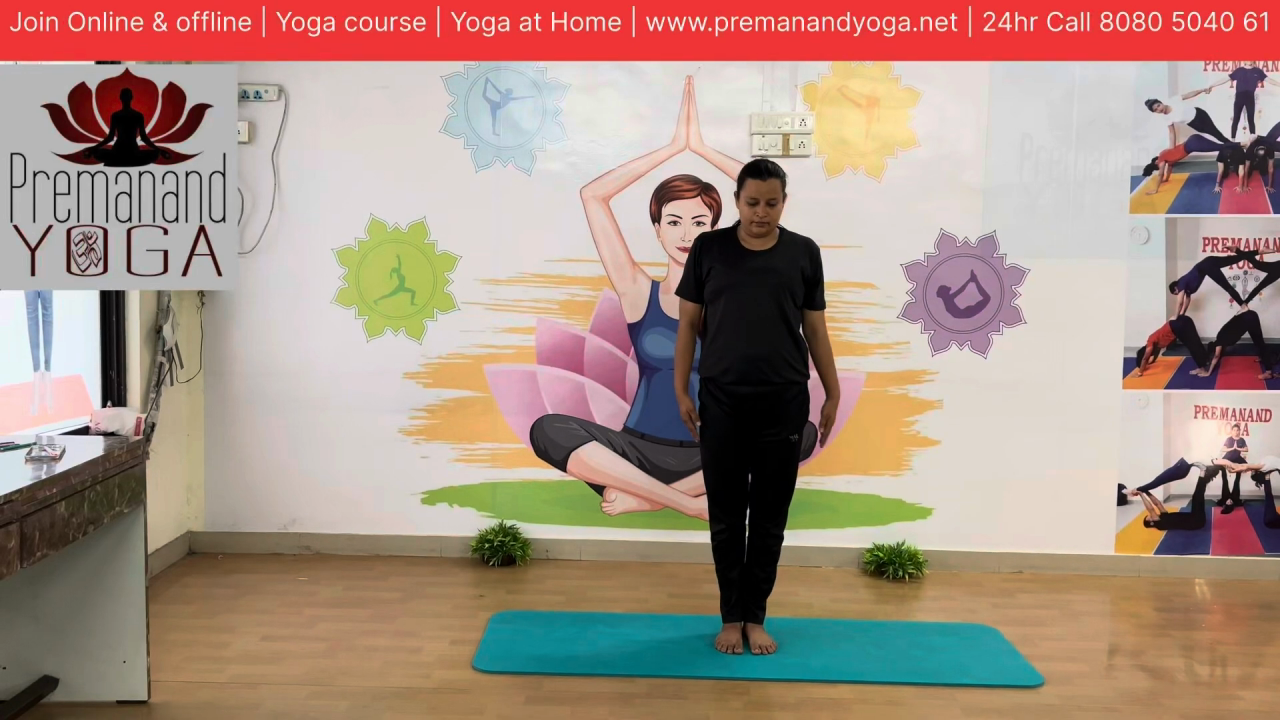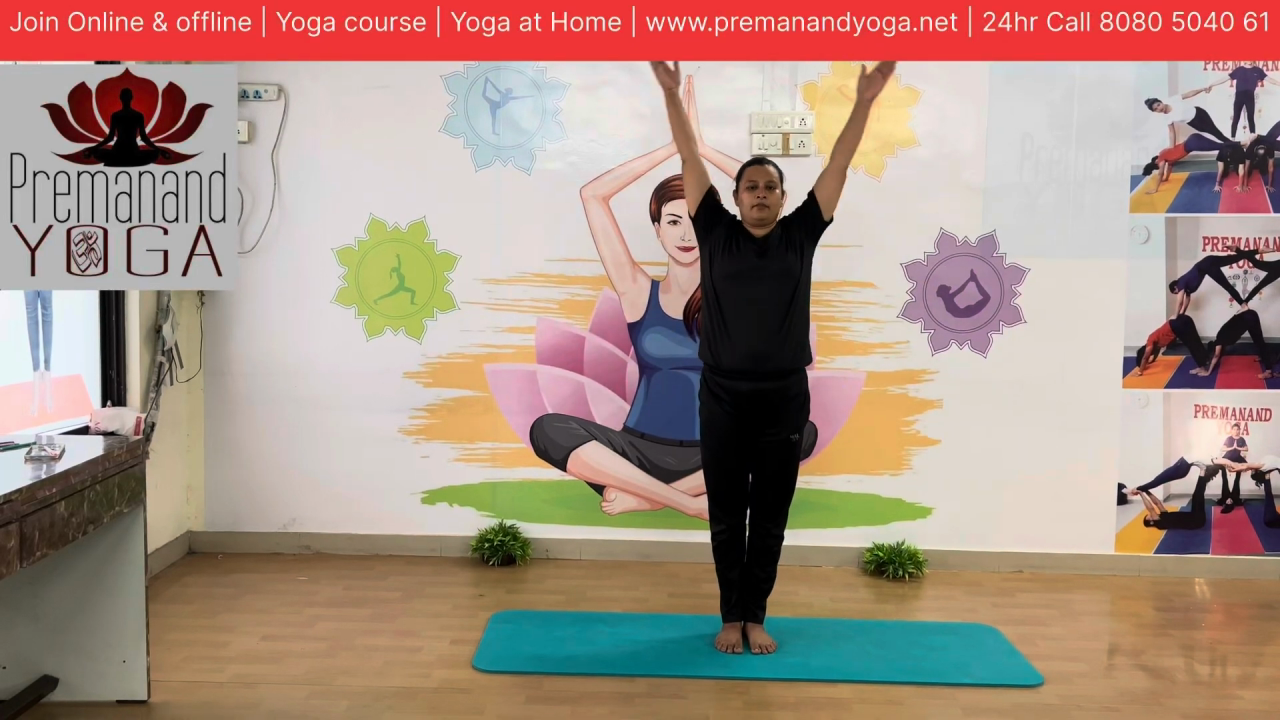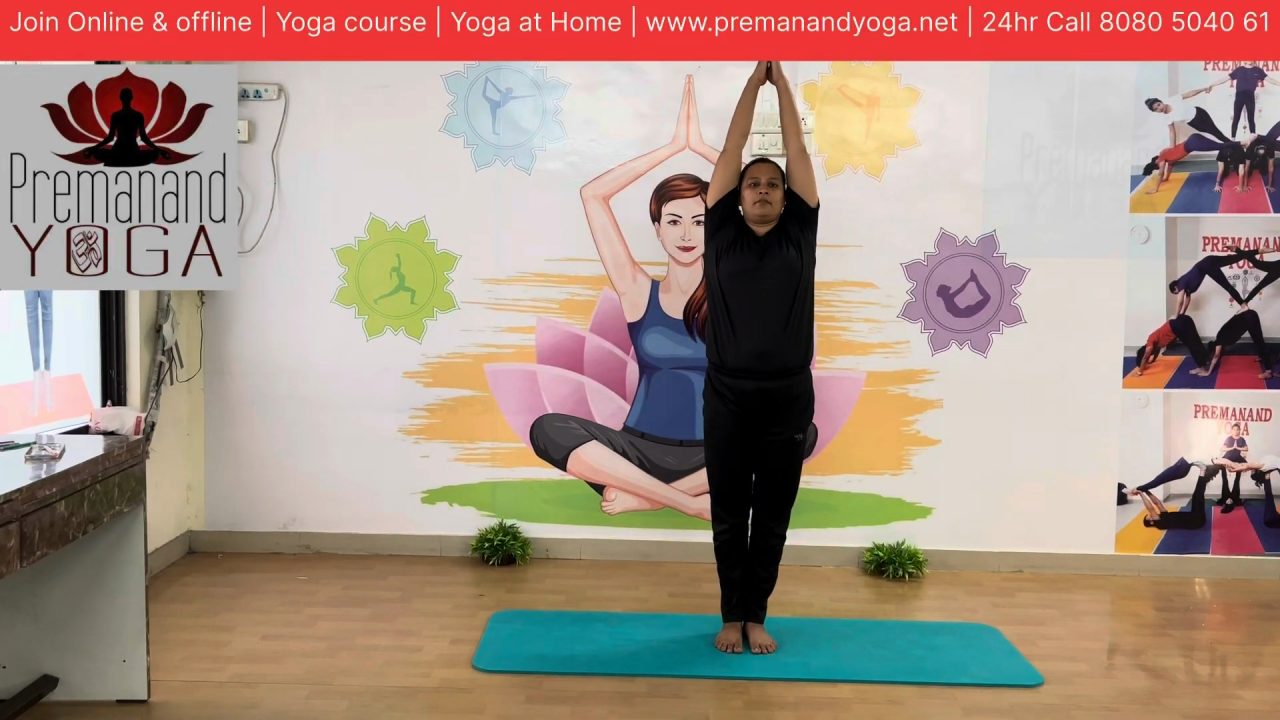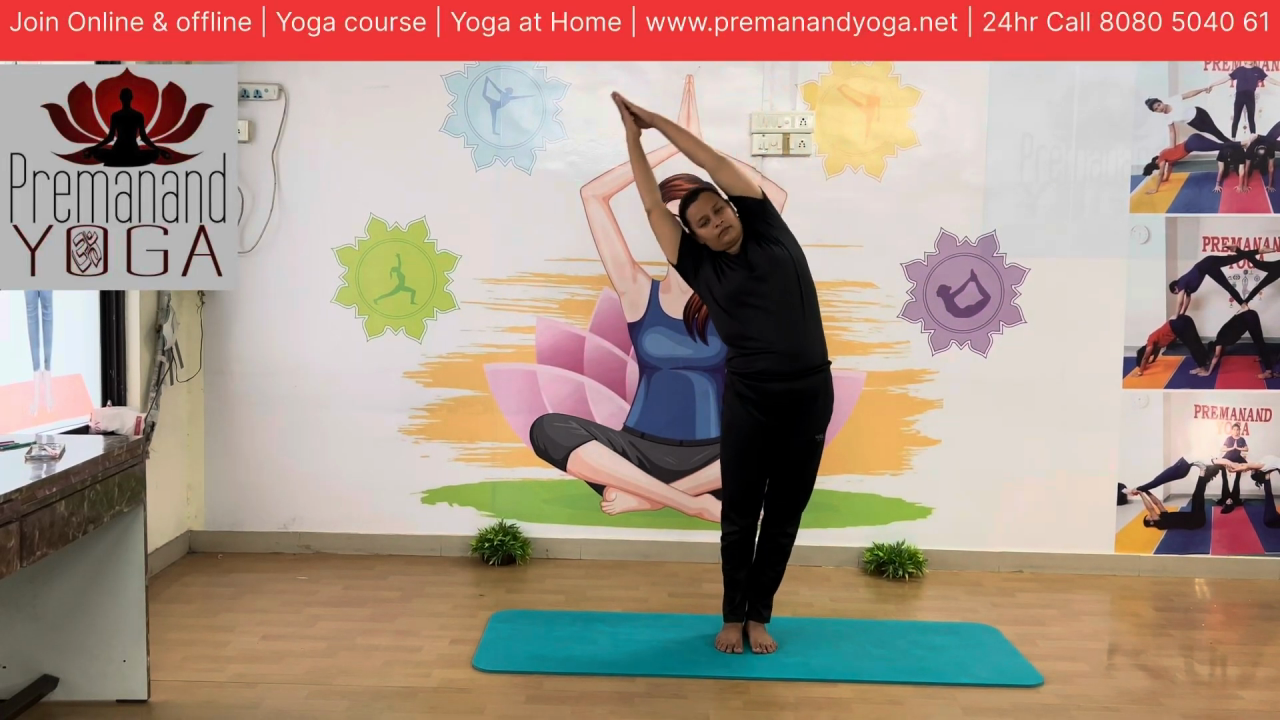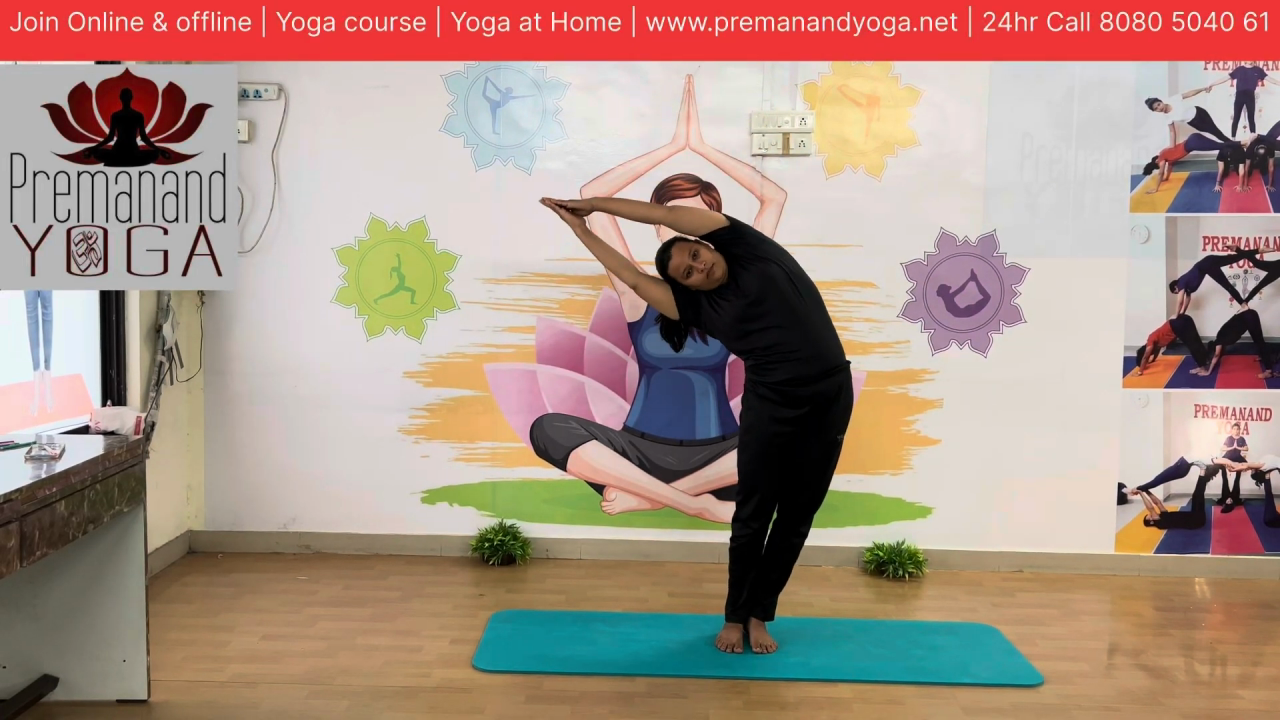
dt=1s
person 1, frame 1
left shoulder: (803, 252)
right shoulder: (708, 248)
left elbow: (814, 328)
right elbow: (689, 321)
left wrist: (833, 393)
right wrist: (681, 389)
left hip: (783, 400)
right hip: (721, 399)
left knee: (770, 516)
right knee: (725, 514)
left ankle: (755, 616)
right ankle: (731, 615)
person 1, frame 2
left shoulder: (800, 235)
right shoulder: (715, 233)
left elbow: (837, 166)
right elbow: (690, 161)
left wrist: (865, 101)
right wrist: (671, 95)
left hip: (784, 398)
right hip: (723, 397)
left knee: (770, 515)
right knee: (726, 514)
left ankle: (755, 615)
right ankle: (730, 615)
person 1, frame 3
left shoulder: (800, 232)
right shoulder: (722, 232)
left elbow: (798, 150)
right elbow: (730, 151)
left wrist: (782, 83)
right wrist: (753, 82)
left hip: (787, 396)
right hip: (728, 395)
left knee: (772, 515)
right knee: (729, 513)
left ankle: (756, 615)
right ankle: (731, 615)
person 1, frame 4
left shoulder: (768, 229)
right shoulder: (701, 267)
left elbow: (716, 163)
right elbow: (654, 208)
left wrist: (658, 120)
right wrist: (634, 137)
left hip: (809, 394)
right hip: (750, 397)
left knee: (784, 513)
right knee: (739, 513)
left ankle: (759, 615)
right ankle: (732, 616)
person 1, frame 5
left shoulder: (747, 247)
right shoulder: (700, 306)
left elbow: (668, 216)
right elbow: (634, 279)
right wrist: (581, 227)
left hip: (831, 394)
right hip: (771, 403)
left knee: (798, 515)
right knee: (753, 514)
left ankle: (759, 615)
right ankle: (734, 616)
person 2, frame 1
right shoulder: (639, 291)
right elbow: (593, 197)
left wrist: (700, 146)
right wrist: (675, 146)
right hip: (642, 452)
left knee: (801, 434)
right knee: (548, 431)
left ankle: (644, 496)
right ankle: (693, 502)
person 2, frame 2
right shoulder: (638, 291)
right elbow: (592, 195)
left wrist: (701, 146)
right wrist: (673, 146)
right hip: (641, 452)
left knee: (801, 432)
right knee: (547, 431)
left ankle: (644, 496)
right ankle: (694, 503)
person 2, frame 3
right shoulder: (638, 291)
right elbow: (593, 195)
left wrist: (700, 145)
right wrist: (673, 146)
left hip: (712, 457)
right hip: (641, 452)
left knee: (800, 431)
right knee: (548, 429)
left ankle: (647, 496)
right ankle: (695, 502)
person 2, frame 4
right shoulder: (638, 291)
left elbow: (775, 198)
right elbow: (593, 195)
right wrist: (672, 147)
left hip: (713, 457)
right hip: (643, 452)
right knee: (548, 430)
left ankle: (647, 496)
right ankle: (696, 503)
person 2, frame 5
right shoulder: (638, 291)
left elbow: (774, 198)
right elbow: (591, 197)
left wrist: (700, 146)
right wrist: (673, 146)
left hip: (713, 456)
right hip: (642, 452)
right knee: (547, 430)
left ankle: (646, 496)
right ankle: (698, 503)
